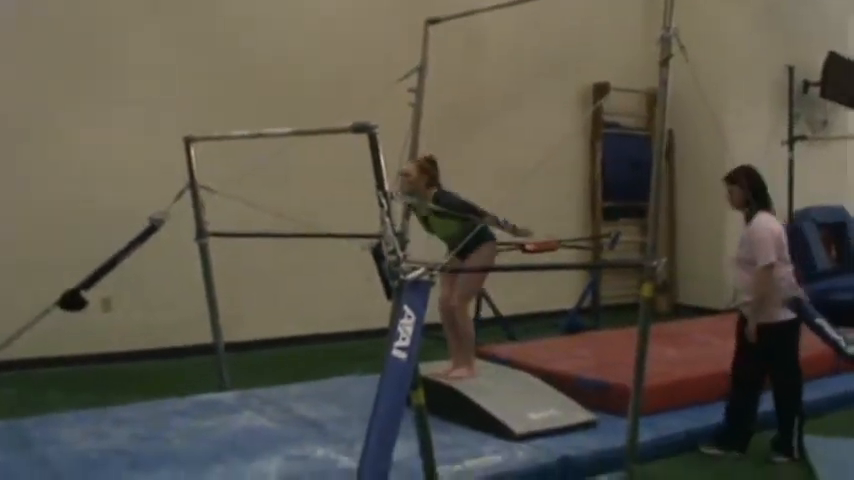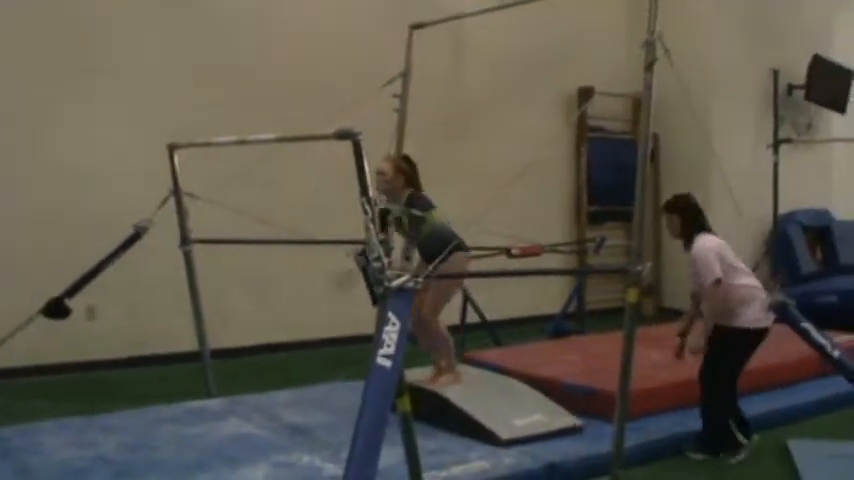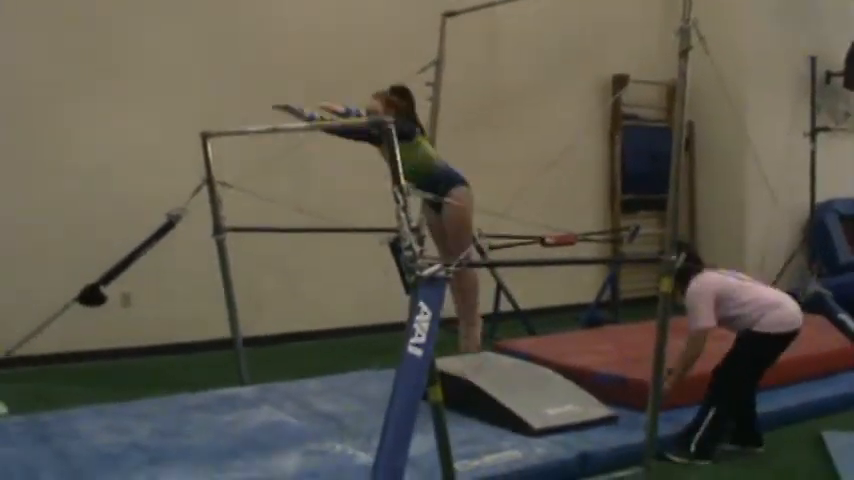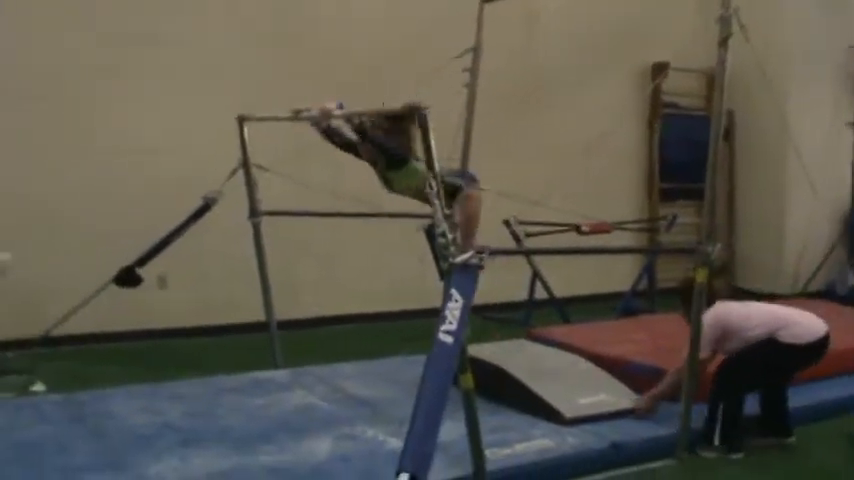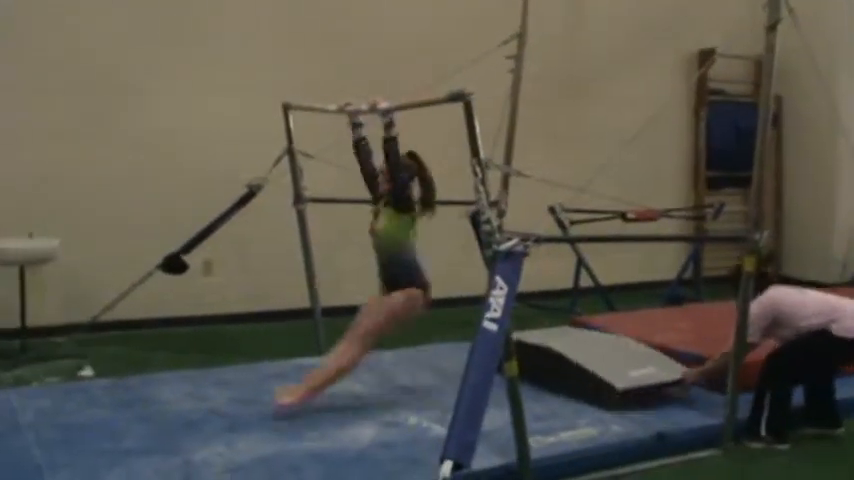
dt=0.3s
person 1, frame 1
left shoulder: (443, 200)
right shoulder: (415, 203)
left elbow: (481, 215)
left wrist: (512, 229)
left hip: (480, 247)
right hip: (457, 251)
left knee: (457, 304)
right knee: (445, 304)
left ankle: (468, 365)
right ankle: (457, 362)
person 1, frame 2
left shoulder: (415, 201)
right shoulder: (389, 206)
left elbow: (414, 236)
left hip: (452, 254)
right hip: (430, 256)
left knee: (427, 314)
right knee: (414, 314)
left ankle: (451, 371)
right ankle: (438, 369)
person 1, frame 3
left shoulder: (405, 130)
right shoulder: (382, 137)
left elbow: (370, 122)
right elbow: (347, 130)
left wrist: (341, 111)
right wrist: (311, 117)
left hip: (453, 191)
right hip: (432, 199)
left knee: (461, 264)
right knee: (449, 264)
left ankle: (472, 323)
right ankle: (467, 323)
person 1, frame 4
left shoulder: (396, 157)
right shoulder: (378, 159)
left elbow: (364, 135)
right elbow: (346, 142)
left wrist: (338, 112)
right wrist: (321, 122)
left hip: (462, 191)
right hip: (444, 197)
left knee: (461, 254)
person 1, frame 5
left shoulder: (403, 204)
right shoulder: (384, 201)
left elbow: (396, 162)
right elbow: (365, 160)
left wrist: (387, 118)
right wrist: (355, 123)
left hip: (411, 289)
right hip: (395, 288)
left knee: (357, 339)
right knee: (355, 336)
left ankle: (306, 390)
person 2, frame 1
left shoulder: (762, 226)
right shoulder: (754, 223)
left elbow: (766, 276)
left wrist: (753, 319)
right wrist: (748, 316)
left hip: (777, 318)
right hip: (758, 315)
left knee: (784, 383)
right knee: (743, 378)
left ankle: (789, 446)
right ankle: (732, 440)
person 2, frame 2
left shoulder: (702, 248)
right shoulder: (701, 245)
left elbow: (715, 295)
right elbow: (698, 298)
left wrist: (700, 335)
right wrist: (683, 332)
left hip: (747, 319)
right hip: (735, 318)
left knee: (714, 382)
right knee: (715, 380)
left ankle: (739, 438)
right ankle: (720, 443)
person 2, frame 3
left shoulder: (697, 289)
right shoulder: (708, 279)
left elbow: (695, 344)
right elbow: (697, 339)
left wrist: (673, 381)
right wrist: (676, 370)
left hip: (775, 323)
right hip: (787, 317)
left knee: (724, 382)
right knee: (739, 380)
left ankle: (694, 449)
right ankle: (746, 437)
person 2, frame 4
left shoulder: (709, 321)
right shoulder: (723, 311)
left elbow: (686, 370)
right elbow: (697, 365)
left wrist: (652, 397)
left hip: (800, 339)
right hip: (815, 334)
left knee: (728, 376)
right knee: (771, 370)
left ankle: (724, 443)
right ankle: (777, 430)
person 2, frame 5
left shoulder: (761, 306)
right shoulder: (774, 297)
left elbow: (733, 354)
left wrist: (698, 373)
left knee: (776, 368)
right knee: (813, 361)
left ankle: (771, 433)
right ankle: (825, 420)
